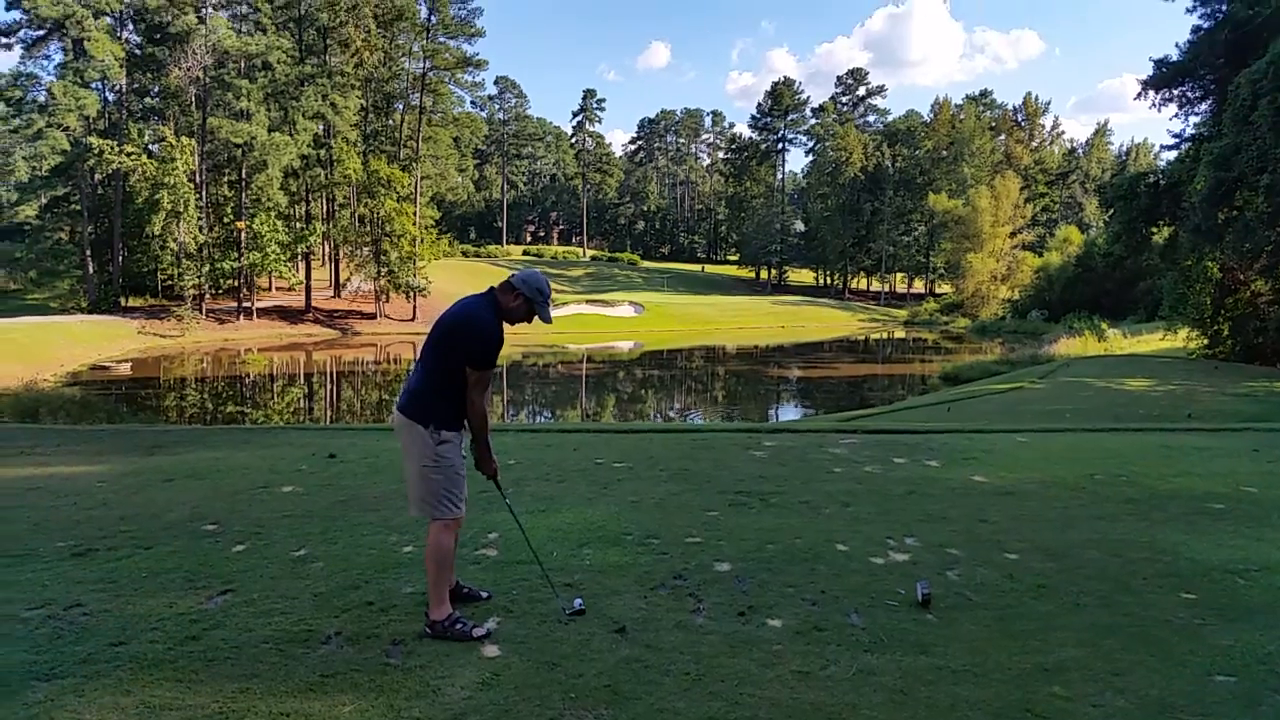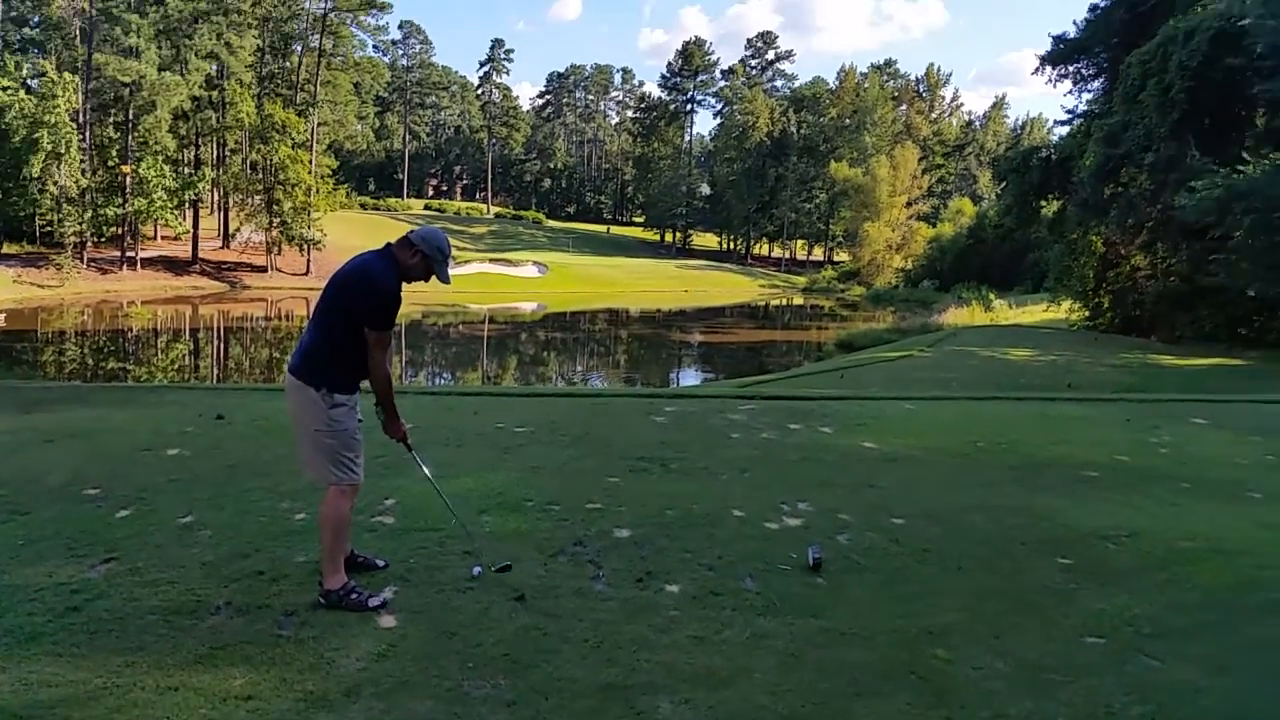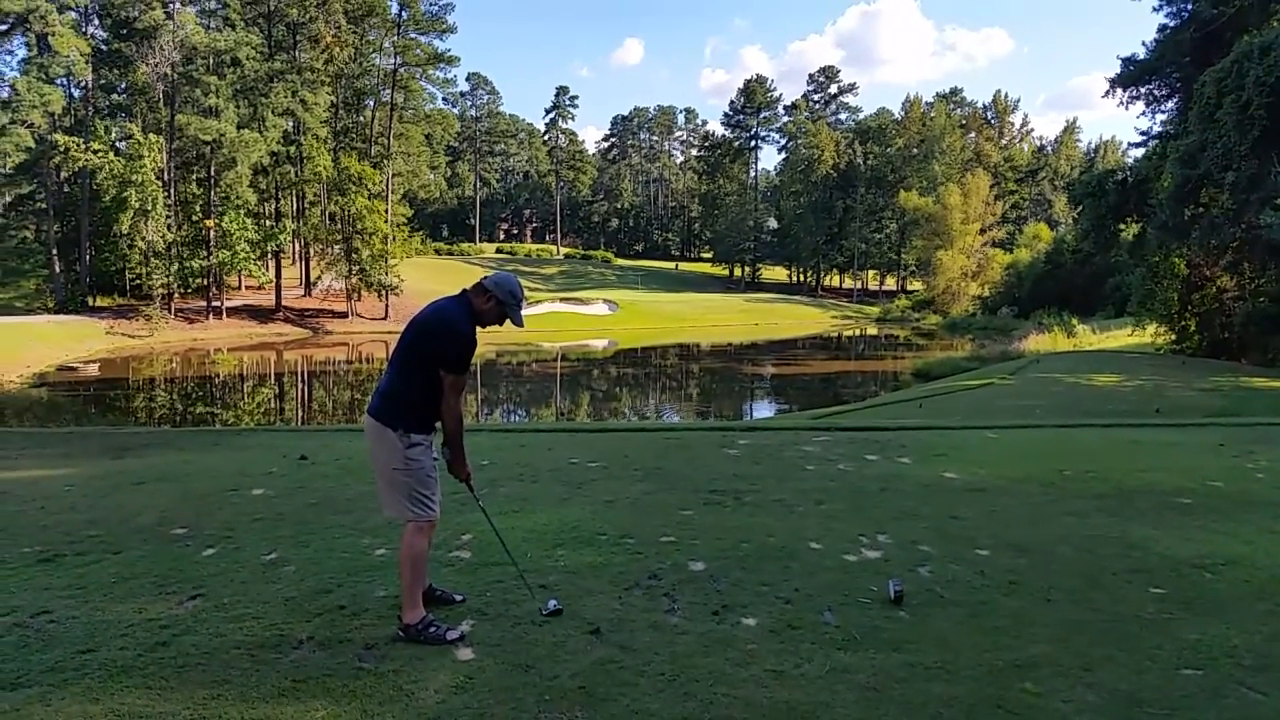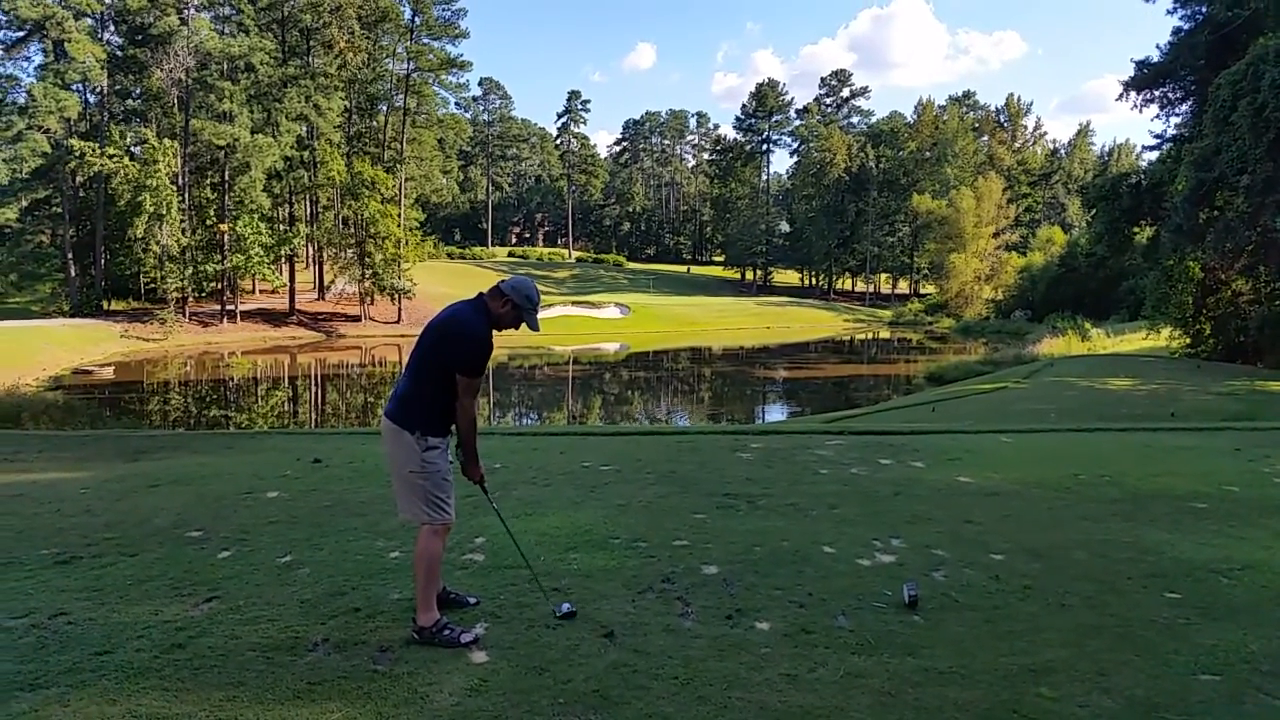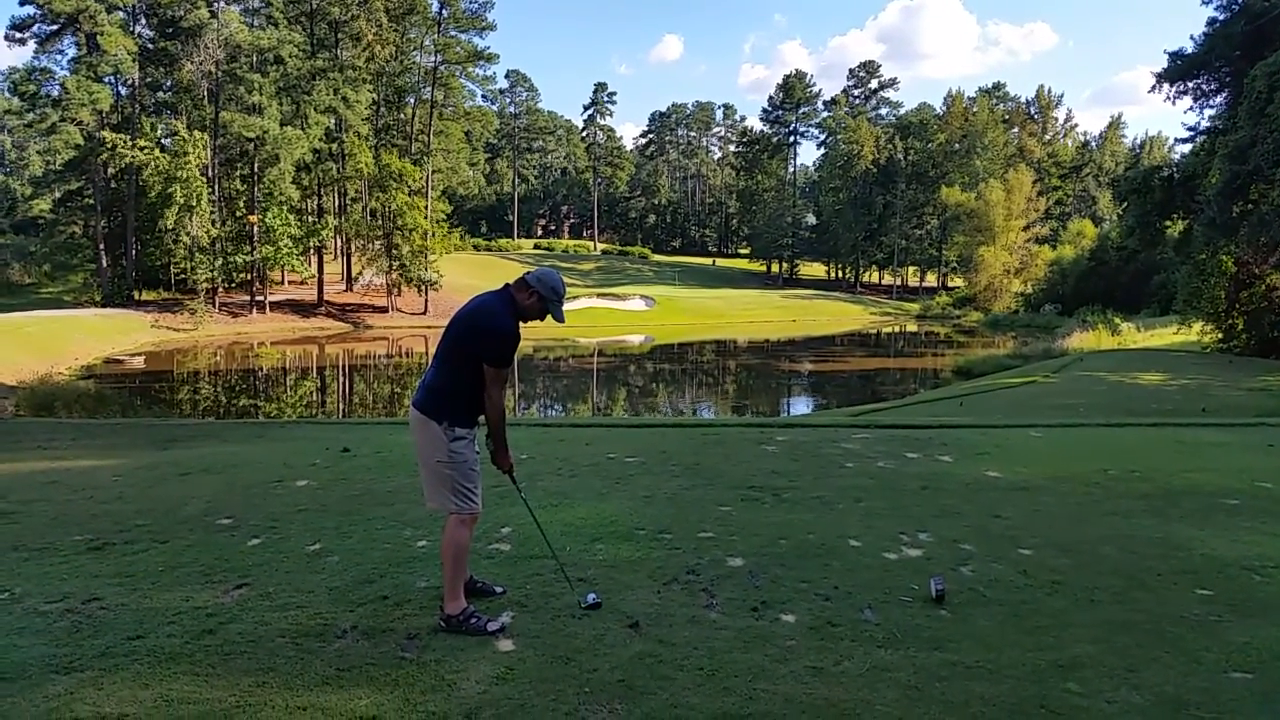
dt=1s
person 1, frame 1
left shoulder: (478, 308)
right shoulder: (484, 325)
left elbow: (477, 389)
right elbow: (475, 397)
left wrist: (481, 445)
right wrist: (484, 453)
left hip: (429, 417)
right hip: (429, 423)
left knee: (453, 509)
right knee: (446, 517)
left ankle: (447, 584)
right ankle: (439, 615)
person 1, frame 2
left shoulder: (375, 266)
right shoulder: (382, 282)
right elbow: (377, 356)
left wrist: (383, 406)
right wrist: (391, 416)
left hip: (326, 379)
right hip: (322, 386)
left knee: (347, 476)
right knee: (343, 483)
left ankle: (342, 553)
right ankle: (334, 582)
person 1, frame 3
left shoulder: (450, 310)
right shoulder: (458, 327)
right elbow: (449, 402)
left wrist: (450, 449)
right wrist: (458, 458)
left hip: (401, 420)
right hip: (400, 427)
left knee: (424, 513)
right knee: (420, 519)
left ankle: (420, 588)
right ankle: (413, 618)
person 1, frame 4
left shoulder: (466, 313)
right shoulder: (474, 331)
right elbow: (464, 403)
left wrist: (464, 451)
right wrist: (471, 460)
left hip: (416, 423)
right hip: (416, 430)
left knee: (436, 517)
right knee: (435, 522)
left ankle: (434, 590)
right ankle: (427, 620)
person 1, frame 5
left shoulder: (492, 304)
right shoulder: (501, 323)
right elbow: (493, 394)
left wrist: (495, 443)
right wrist: (501, 450)
left hip: (444, 413)
right hip: (444, 421)
left knee: (463, 507)
right knee: (463, 512)
left ankle: (461, 579)
right ankle: (454, 608)
